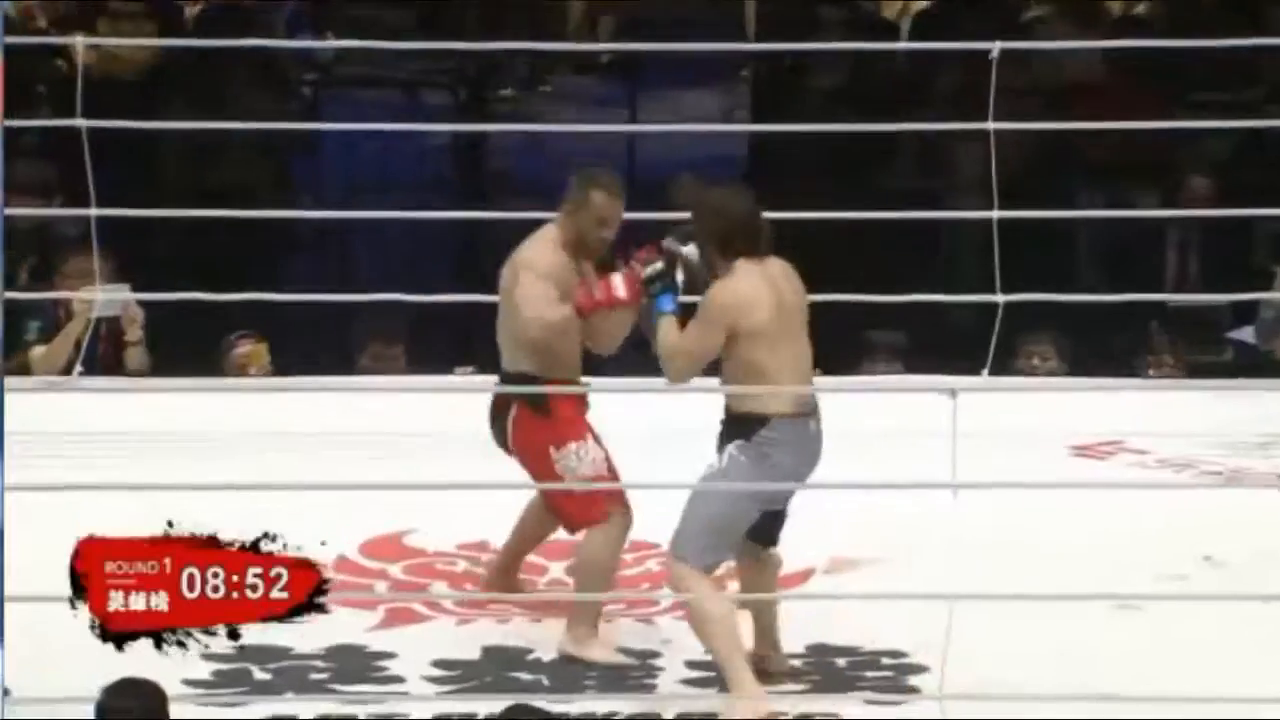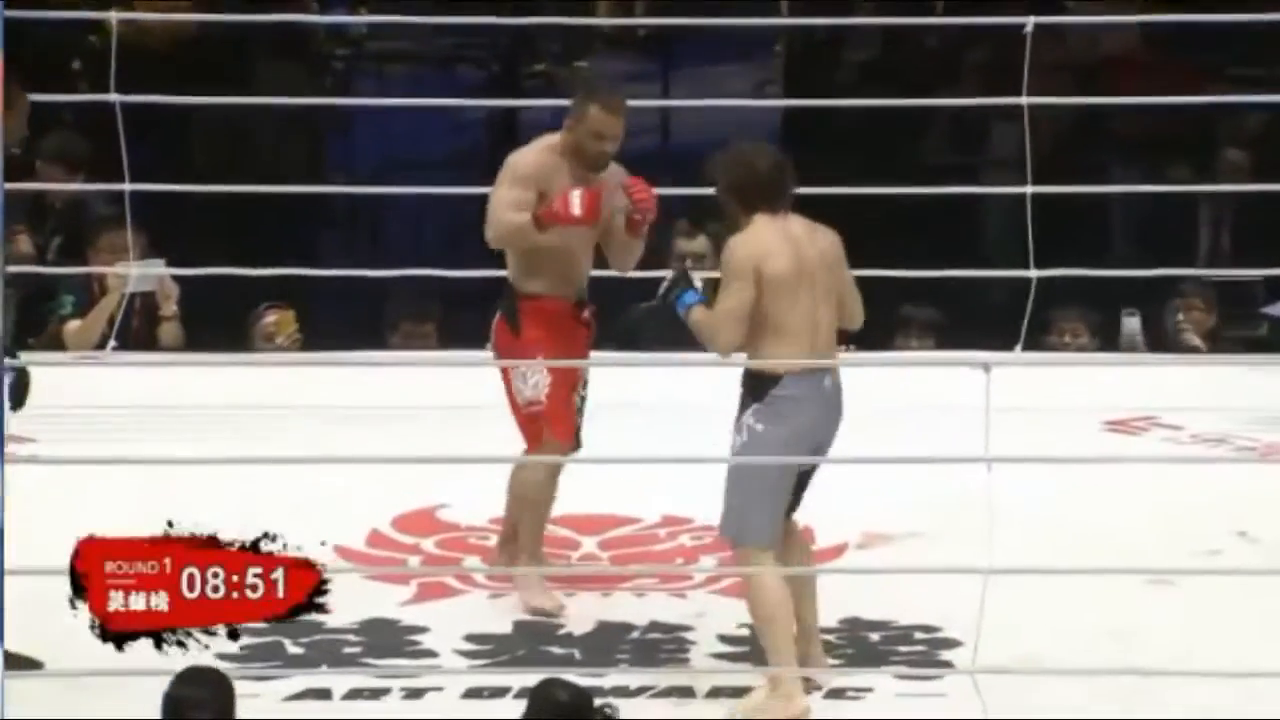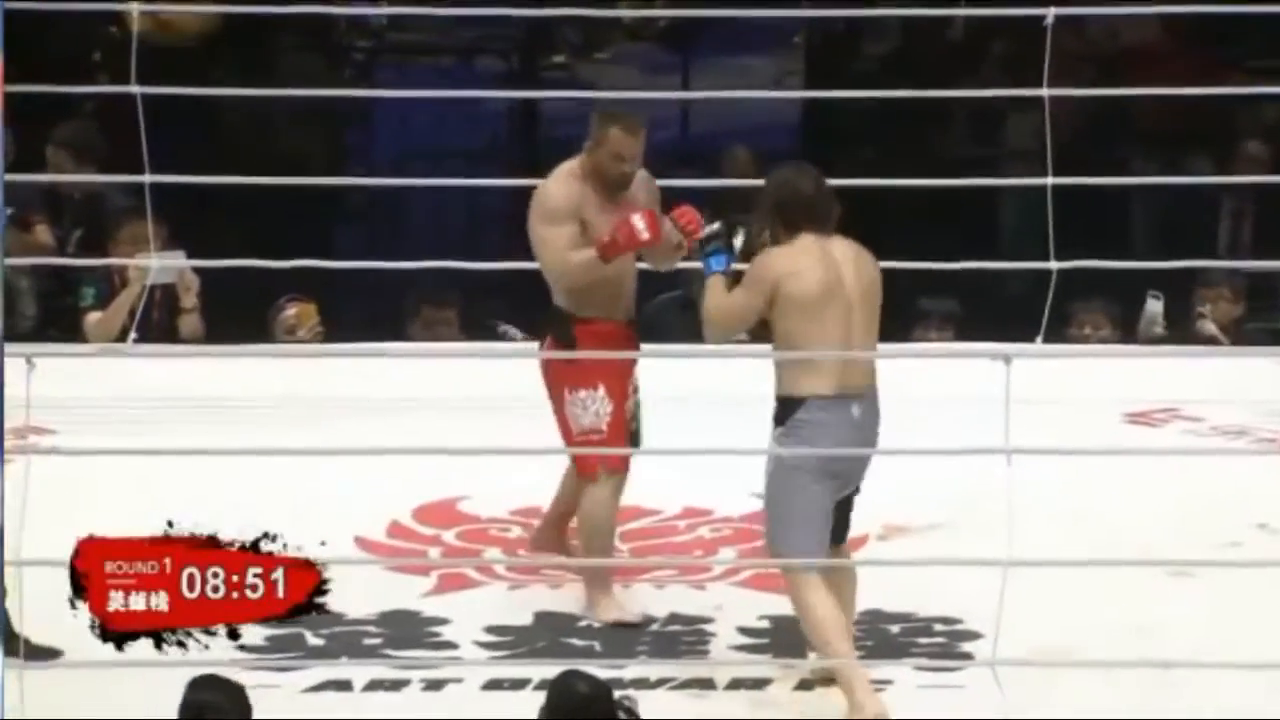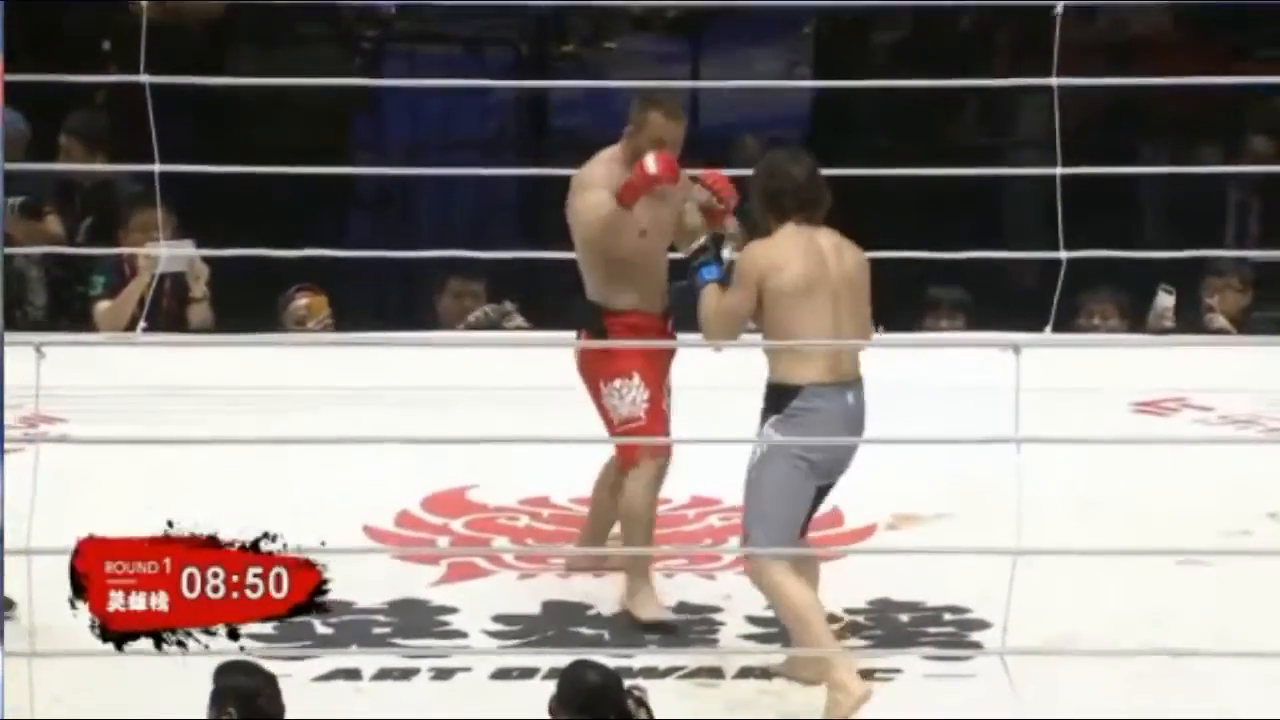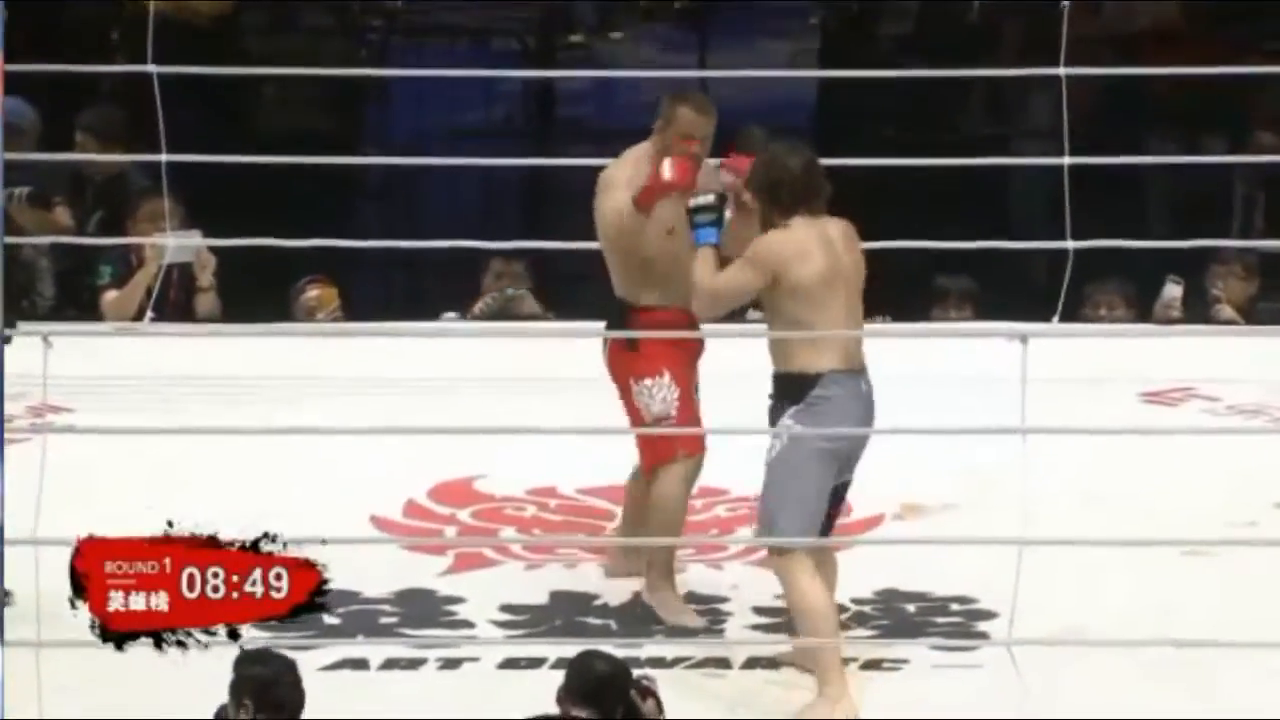
dt=0.5s
person 1, frame 1
left shoulder: (728, 294)
right shoulder: (786, 274)
left elbow: (678, 366)
left wrist: (662, 299)
left hip: (760, 443)
right hip: (801, 434)
left knee: (685, 568)
right knee: (752, 542)
right ankle: (768, 651)
person 1, frame 2
left shoulder: (745, 246)
right shoulder: (824, 238)
left elbow: (724, 338)
right elbow: (852, 316)
left wrist: (685, 298)
left hip: (778, 399)
right hip: (824, 393)
left knee: (752, 547)
right knee: (777, 517)
right ankle: (809, 650)
person 1, frame 3
left shoulder: (774, 264)
right shoulder: (863, 261)
left elbow: (716, 328)
left wrist: (716, 263)
left hip: (809, 422)
right hip: (861, 415)
left knee: (801, 570)
right knee: (829, 542)
right ankle: (843, 657)
person 1, frame 4
left shoulder: (760, 255)
right shoulder: (852, 254)
left elbow: (717, 334)
left wrist: (708, 272)
left hip: (798, 412)
right hip: (847, 406)
left knee: (765, 558)
right knee: (789, 532)
right ankle: (808, 657)
person 1, frame 5
left shoulder: (776, 246)
right shoulder: (844, 234)
left elbow: (705, 301)
left wrist: (706, 233)
left hip: (811, 403)
right hip: (853, 396)
left knee: (789, 551)
right knee: (813, 530)
right ankle: (815, 647)
person 2, frame 1
left shoulder: (582, 265)
right shoulder: (543, 260)
left elbow: (603, 343)
right elbow: (534, 328)
left wrist: (629, 299)
right wrist: (589, 303)
left hip: (546, 401)
right hip: (535, 407)
left knee: (561, 497)
right knee: (609, 514)
left ankle: (500, 574)
right ankle: (583, 635)
person 2, frame 2
left shoulder: (612, 178)
right shoulder: (529, 163)
left elbow: (622, 262)
right elbow: (496, 232)
left wrist: (637, 221)
right wrist: (548, 214)
left hip: (574, 317)
right hip: (528, 319)
left knee: (552, 443)
right knee: (548, 442)
left ankle: (511, 544)
right ankle: (526, 569)
person 2, frame 3
left shoulder: (641, 186)
right shoulder: (558, 194)
left elbow: (661, 260)
right elbow: (560, 272)
left wrist: (680, 236)
right wrist: (612, 246)
left hip: (619, 334)
right hip: (578, 341)
left knee: (598, 454)
right knee: (606, 467)
left ankle: (549, 532)
right ankle: (600, 593)
person 2, frame 4
left shoulder: (672, 180)
right shoulder: (597, 177)
left elbow: (697, 246)
right elbow: (589, 235)
left wrist: (716, 211)
right wrist: (631, 190)
left hip: (652, 329)
right hip: (612, 335)
left knee: (632, 452)
right knee: (647, 456)
left ankle: (589, 550)
right ankle: (639, 587)
person 2, frame 5
left shoulder: (702, 178)
right shoulder: (625, 175)
right elbow: (612, 237)
right wrist: (649, 197)
left hip: (680, 329)
right hip: (641, 333)
left knee: (663, 452)
right knee: (681, 454)
left ankle: (629, 552)
right ankle: (660, 586)
